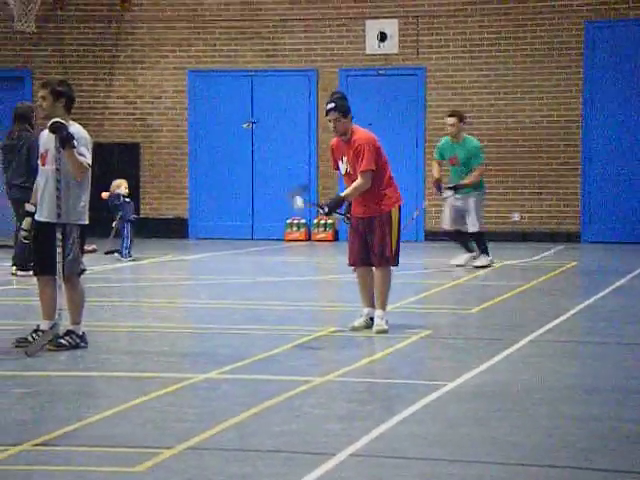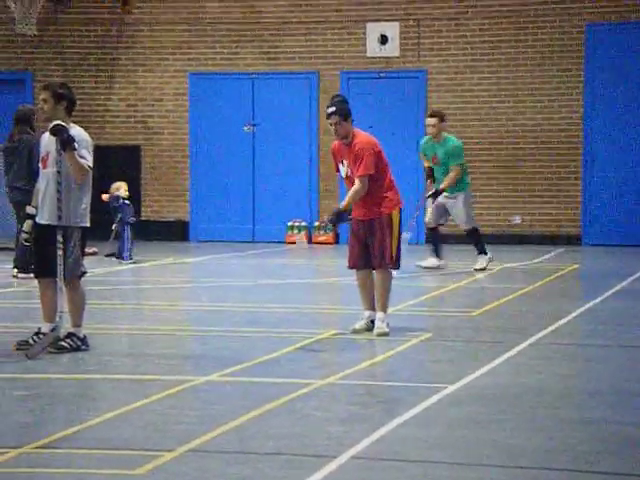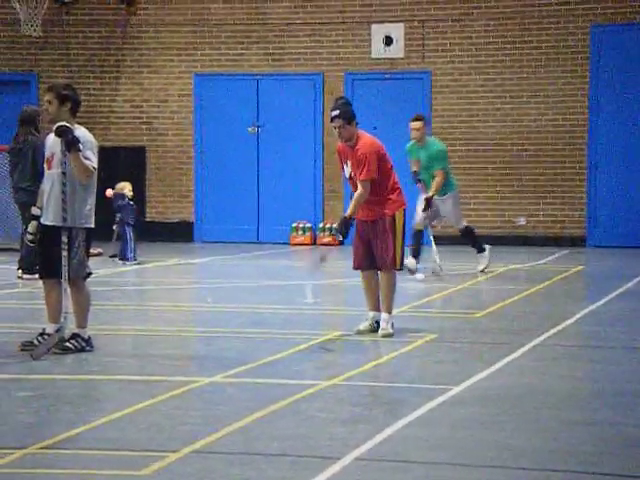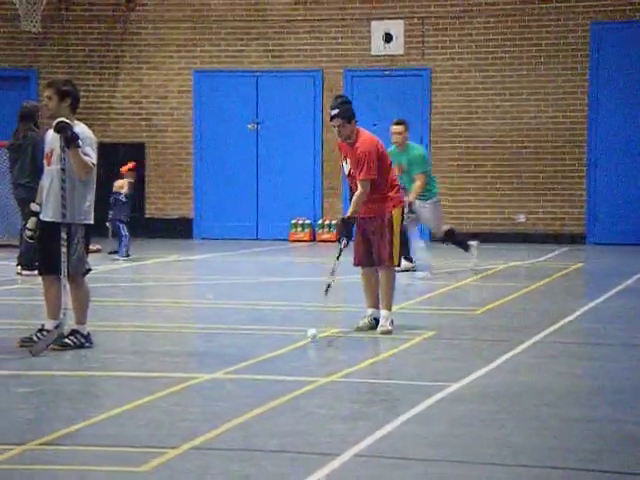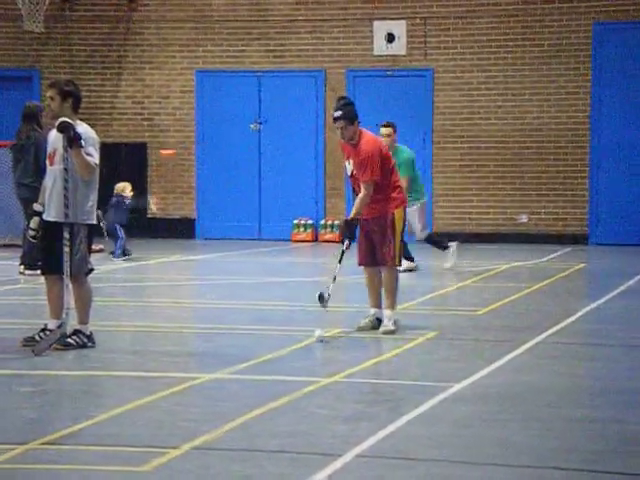
dt=0.1s
person 1, frame 1
left shoulder: (77, 133)
right shoulder: (44, 134)
left elbow: (81, 174)
left wrist: (66, 143)
right wrist: (30, 210)
left hip: (69, 218)
right hip: (44, 217)
left knee: (70, 276)
right knee: (44, 274)
left ankle: (76, 331)
right ankle: (47, 327)
person 1, frame 2
left shoulder: (78, 136)
right shoulder: (46, 137)
left elbow: (82, 176)
left wrist: (67, 145)
right wrist: (32, 212)
left hip: (70, 221)
right hip: (45, 219)
left knee: (71, 278)
right knee: (45, 277)
left ankle: (77, 334)
right ankle: (48, 329)
person 1, frame 3
left shoulder: (82, 137)
right shoulder: (50, 138)
left elbow: (87, 177)
left wrist: (72, 146)
right wrist: (36, 213)
left hip: (74, 222)
right hip: (50, 220)
left knee: (76, 279)
right knee: (49, 278)
left ankle: (82, 335)
right ankle: (52, 330)
person 1, frame 4
left shoulder: (82, 133)
right shoulder: (50, 134)
left elbow: (86, 173)
left wrist: (71, 142)
right wrist: (35, 210)
left hip: (74, 218)
right hip: (49, 216)
left knee: (75, 275)
right knee: (49, 274)
left ankle: (81, 331)
right ankle: (51, 326)
person 1, frame 5
left shoulder: (84, 133)
right shoulder: (53, 134)
left elbow: (89, 173)
left wrist: (74, 142)
right wrist: (38, 210)
left hip: (76, 218)
right hip: (52, 216)
left knee: (78, 275)
right knee: (51, 273)
left ankle: (83, 331)
right ankle: (54, 326)
person 2, frame 1
left shoulder: (364, 141)
right shoulder: (335, 145)
left elbow: (364, 181)
left wrist: (339, 199)
right wrist: (347, 202)
left hip: (383, 207)
right hip: (359, 210)
left knee: (381, 262)
right knee: (359, 263)
left ankle: (380, 314)
right ankle: (368, 312)
person 2, frame 2
left shoulder: (365, 145)
right shoulder: (336, 147)
left elbow: (361, 186)
left wrist: (341, 209)
right wrist: (349, 208)
left hip: (384, 210)
right hip: (360, 213)
left knee: (382, 264)
right knee: (360, 266)
left ankle: (381, 317)
right ankle: (369, 315)
person 2, frame 3
left shoulder: (368, 148)
right shoulder: (341, 147)
left elbow: (364, 190)
left wrist: (347, 217)
right wrist: (353, 215)
left hip: (388, 210)
right hip: (364, 213)
left knee: (386, 266)
right knee: (365, 267)
left ankle: (386, 319)
right ankle: (374, 316)
person 2, frame 4
left shoulder: (367, 146)
right shoulder: (342, 143)
left elbow: (363, 190)
left wrist: (348, 218)
right wrist: (352, 215)
left hip: (387, 207)
right hip: (364, 210)
left knee: (385, 262)
right knee: (365, 264)
left ankle: (386, 315)
right ankle: (373, 313)
person 2, frame 5
left shoulder: (370, 148)
right shoulder: (345, 143)
left elbow: (367, 191)
left wrist: (351, 220)
right wrist: (356, 217)
left hip: (389, 207)
right hip: (367, 210)
left knee: (388, 262)
right knee: (368, 263)
left ankle: (390, 315)
right ankle: (376, 313)
person 3, frame 1
right shoulder: (31, 137)
right elbow: (35, 165)
right hip: (26, 189)
left knee: (21, 226)
left ankle: (18, 262)
right ankle: (22, 264)
person 3, frame 2
left shoulder: (11, 140)
right shoulder: (31, 140)
left elbow: (7, 166)
right elbow: (36, 167)
left hip: (14, 190)
right hip: (28, 191)
left knee: (22, 228)
left ankle: (19, 264)
right ankle: (23, 267)
person 3, frame 3
left shoulder: (16, 141)
right shoulder: (36, 141)
left elbow: (12, 167)
right elbow: (41, 168)
left hip: (19, 191)
right hip: (33, 192)
left knee: (27, 229)
left ankle: (23, 265)
right ankle: (28, 268)
person 3, frame 4
left shoulder: (16, 137)
right shoulder: (36, 137)
left elbow: (12, 163)
right elbow: (41, 164)
left hip: (19, 187)
right hip: (32, 188)
left knee: (27, 225)
left ankle: (22, 261)
right ankle: (28, 264)
person 3, frame 5
left shoulder: (20, 137)
right shoulder: (39, 137)
left elbow: (16, 163)
right elbow: (44, 164)
left hip: (22, 187)
right hip: (35, 188)
left ankle: (25, 261)
right ankle: (31, 264)
person 4, frame 1
left shoulder: (473, 145)
right shoulder: (443, 144)
left elbow: (479, 173)
right elbow: (436, 163)
left wrist: (460, 184)
right wrist: (437, 179)
left hip: (473, 192)
right hip: (454, 192)
left knee: (474, 227)
right knee: (448, 227)
left ankle: (485, 255)
right ankle: (469, 251)
person 4, frame 2
left shoulder: (454, 145)
right shoulder: (425, 143)
left elbow: (456, 172)
left wrist: (439, 189)
right wrist: (428, 170)
left hip: (458, 191)
right hip: (439, 190)
left knee: (467, 225)
right knee: (430, 222)
left ankle: (483, 255)
right ankle: (436, 258)
person 4, frame 3
left shoulder: (437, 148)
right shoulder: (410, 147)
left elbow: (440, 177)
left wrist: (430, 197)
right wrist: (416, 174)
left hip: (445, 192)
right hip: (426, 192)
left knee: (459, 225)
right knee: (418, 224)
left ankle: (482, 251)
right ankle: (414, 260)
person 4, frame 4
left shoulder: (417, 153)
right shoulder: (392, 151)
left elbow: (420, 181)
left wrist: (411, 200)
right wrist: (398, 183)
left hip: (426, 197)
right hip: (409, 195)
left knee: (440, 230)
right knee: (400, 226)
left ankle: (468, 246)
right ankle: (407, 261)
person 4, frame 5
left shoulder: (404, 156)
left elbow: (404, 184)
left hip: (414, 199)
left knee: (420, 234)
left ankle: (448, 248)
right ankle: (408, 260)
